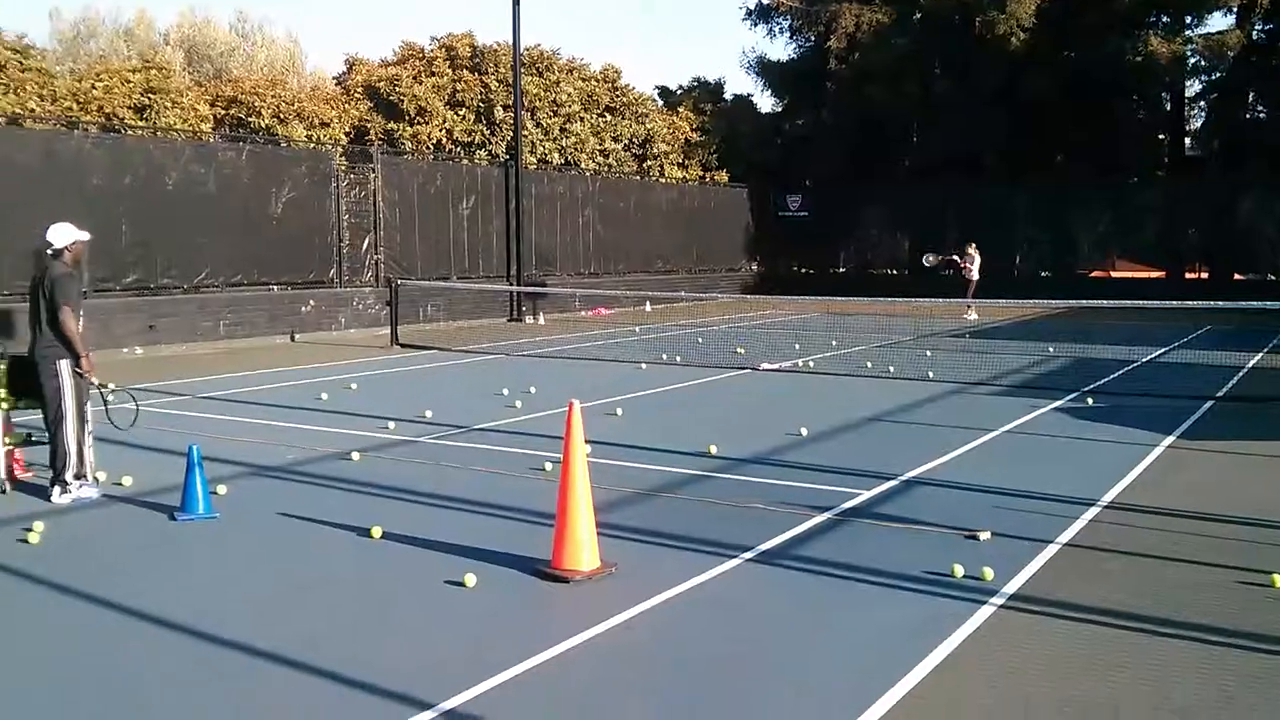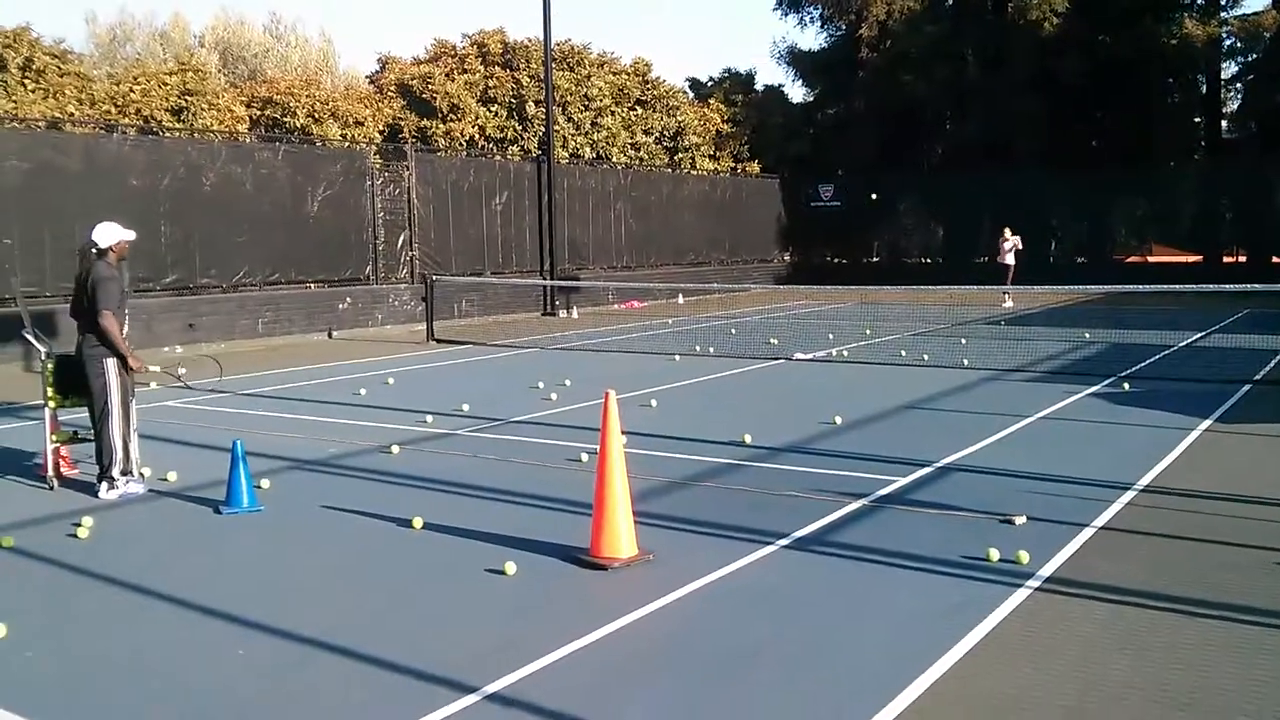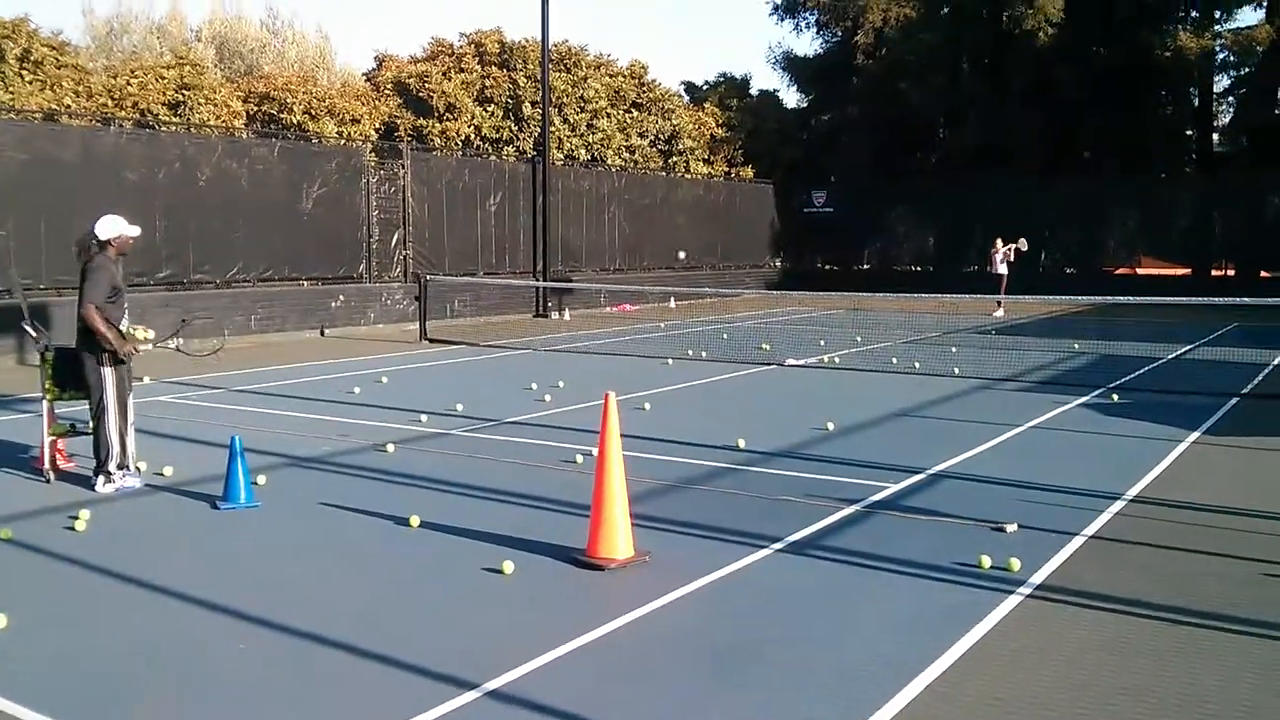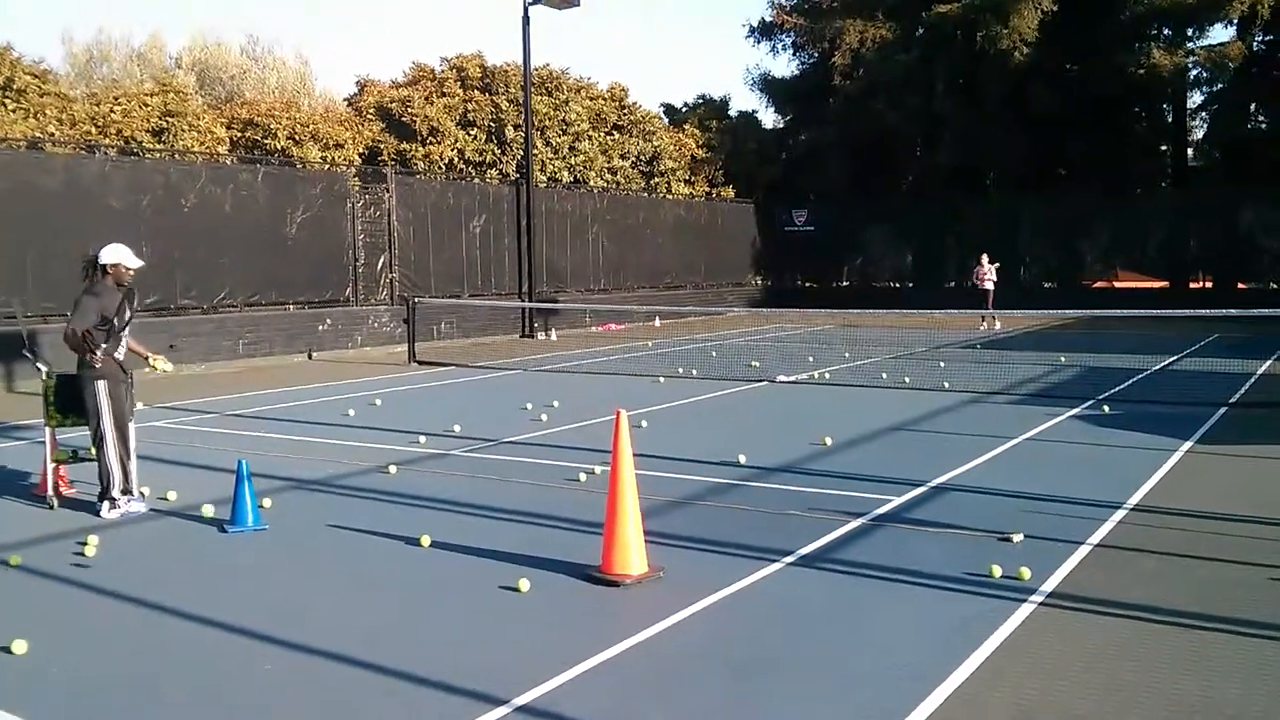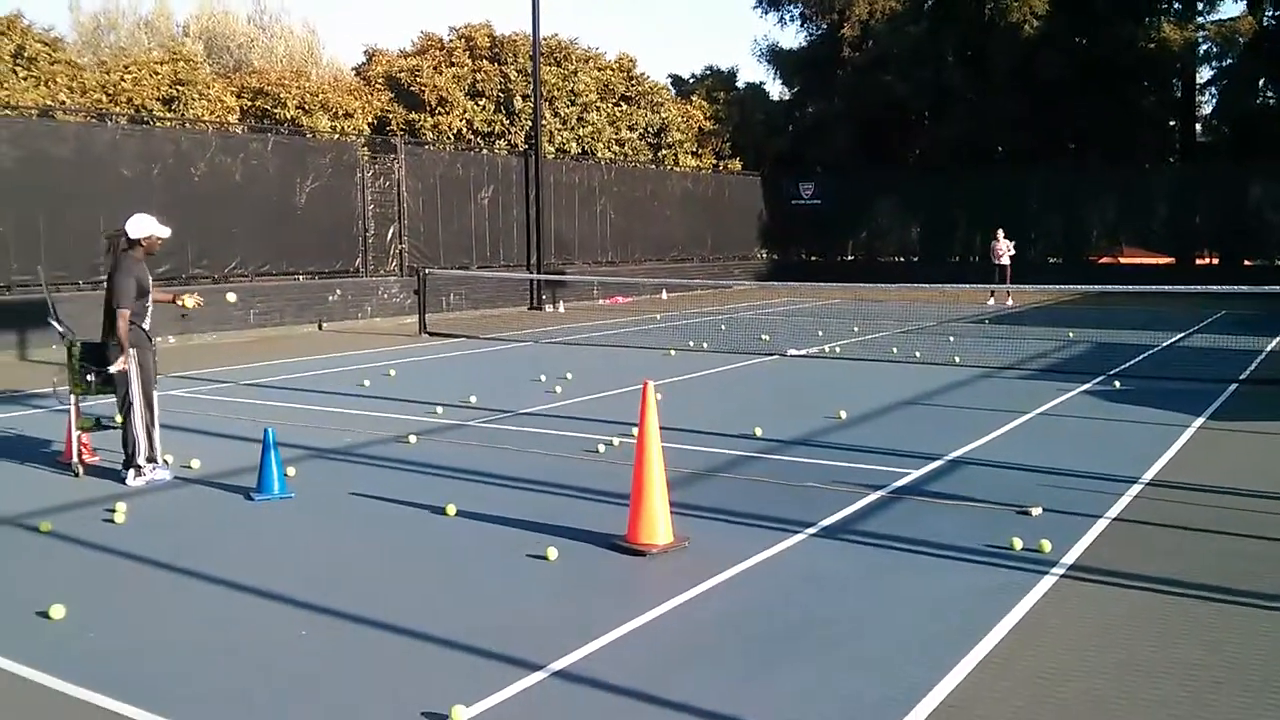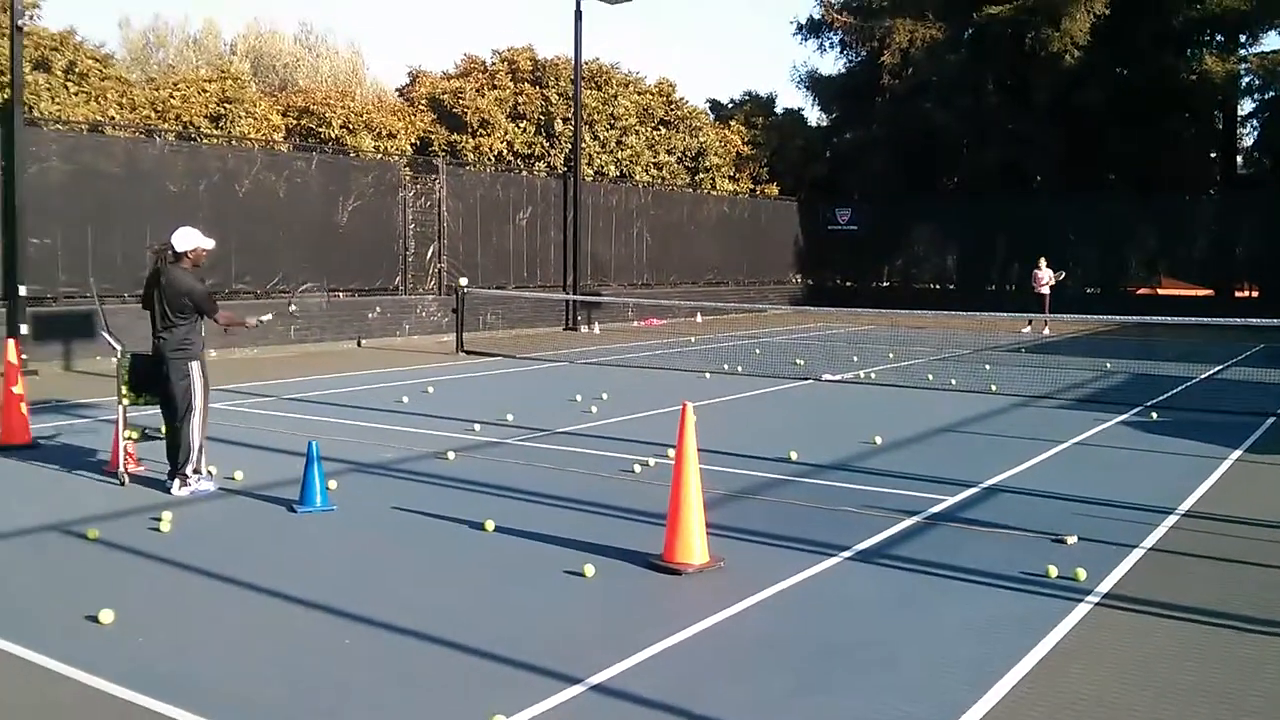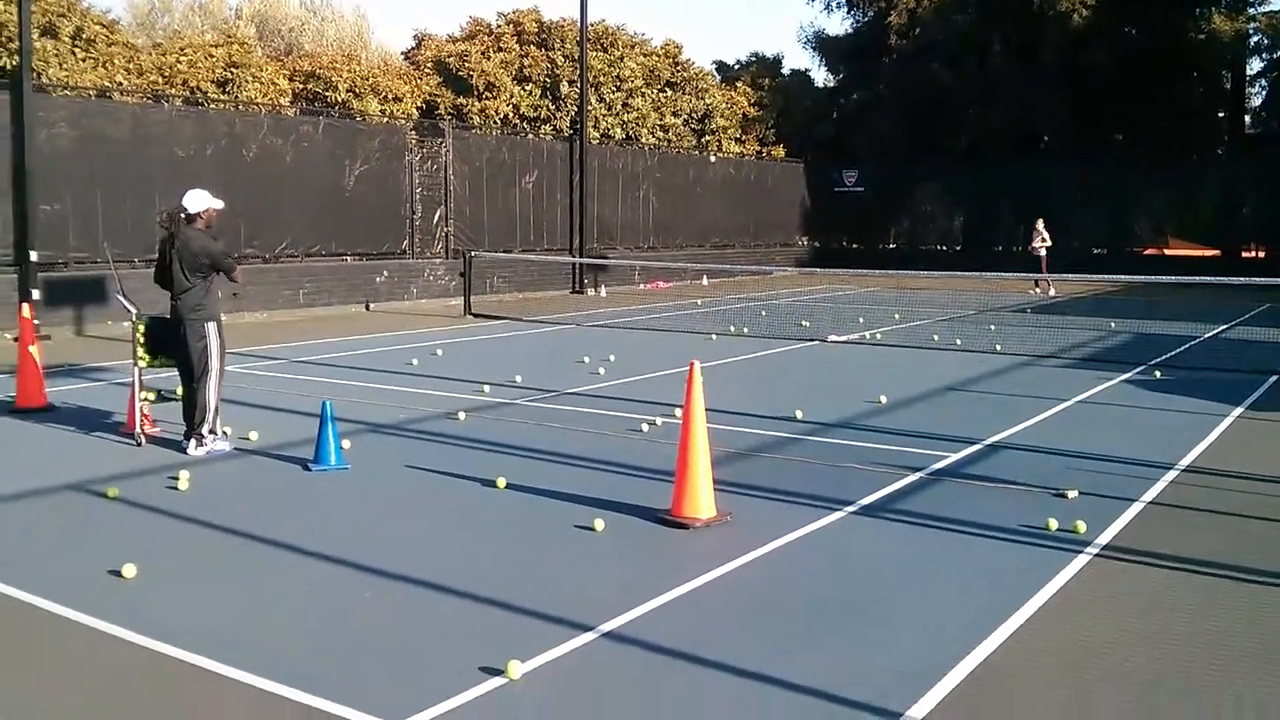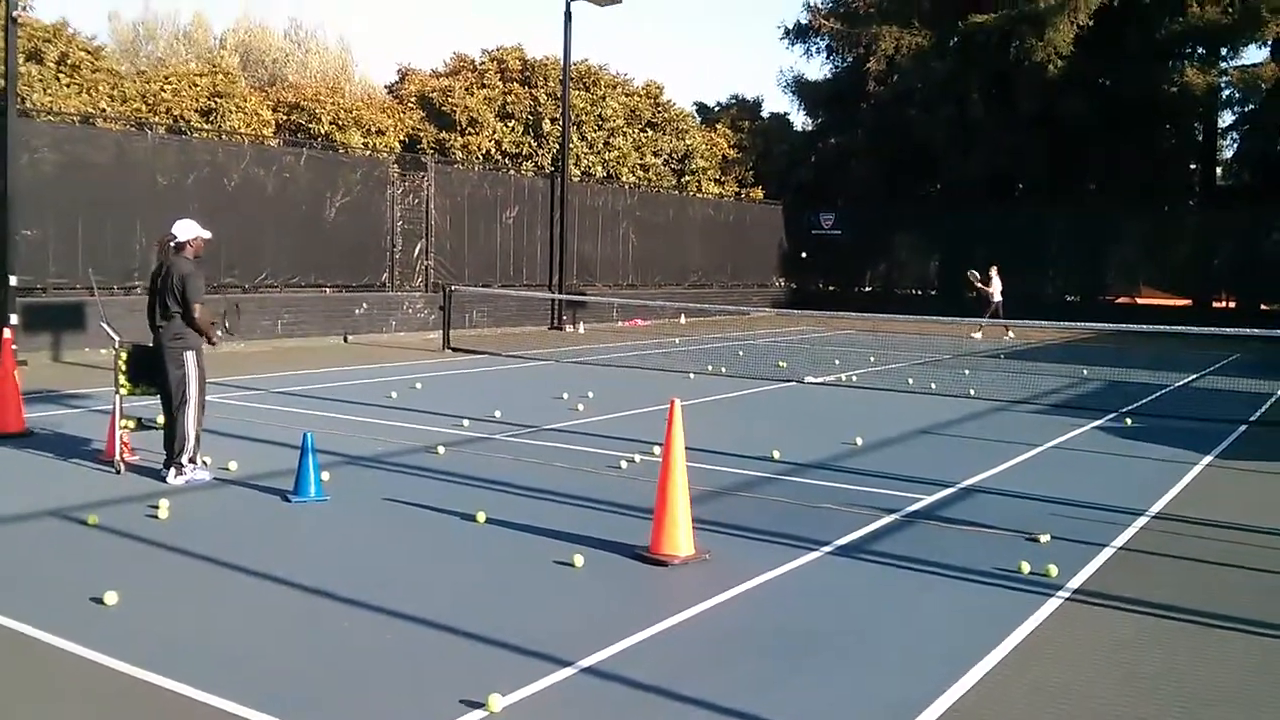
dt=0.4s
person 1, frame 1
left shoulder: (43, 273)
right shoulder: (65, 275)
left elbow: (38, 317)
right elbow: (65, 316)
right wrist: (82, 354)
left hip: (46, 354)
right hip: (60, 358)
left knee: (75, 419)
right knee: (68, 422)
left ankle: (77, 477)
right ankle: (64, 485)
person 1, frame 2
left shoulder: (89, 271)
right shoulder: (107, 275)
left elbow: (76, 312)
right elbow: (106, 319)
right wrist: (129, 354)
left hip: (95, 353)
right hip: (106, 356)
left knee: (119, 417)
right knee: (113, 418)
left ankle: (123, 473)
right ankle: (111, 481)
person 1, frame 3
left shoulder: (107, 265)
right shoulder: (100, 268)
right elbow: (88, 311)
left wrist: (124, 331)
right wrist: (116, 342)
left hip: (110, 349)
right hip: (101, 351)
left knee: (120, 410)
right knee: (110, 412)
left ankle: (120, 467)
right ankle: (108, 476)
person 1, frame 4
left shoulder: (118, 294)
right shoulder: (93, 296)
right elbow: (71, 332)
left wrist: (147, 355)
right wrist: (86, 353)
left hip: (118, 375)
right hip: (102, 377)
left knee: (123, 436)
right knee: (111, 438)
left ankle: (123, 493)
right ankle: (113, 501)
person 1, frame 5
left shoulder: (136, 263)
right shoulder: (126, 269)
right elbow: (121, 316)
left wrist: (175, 298)
right wrist: (123, 352)
left hip: (140, 343)
right hip: (130, 346)
left knee: (145, 405)
right knee: (138, 406)
left ankle: (142, 460)
right ankle: (138, 469)
person 1, frame 6
left shoulder: (158, 274)
right shoulder: (189, 284)
left elbow: (147, 304)
right elbow: (218, 316)
right wrist: (244, 322)
left hip: (166, 354)
right hip: (186, 358)
left knee: (176, 416)
right knee: (193, 416)
left ankle: (178, 471)
right ankle: (185, 479)
person 1, frame 7
left shoulder: (170, 240)
right shoulder: (207, 243)
left elbow: (160, 278)
right elbow: (235, 275)
right wrist: (225, 259)
left hip: (181, 316)
right hip: (203, 319)
left knee: (192, 377)
right knee: (208, 377)
left ankle: (194, 431)
right ankle: (201, 438)
person 1, frame 8
left shoulder: (162, 268)
right shoulder: (190, 271)
left elbow: (152, 311)
right elbow: (197, 314)
right wrist: (211, 334)
left hip: (165, 345)
right hip: (185, 347)
left knee: (174, 406)
right knee: (189, 406)
left ankle: (174, 461)
right ankle: (181, 467)
